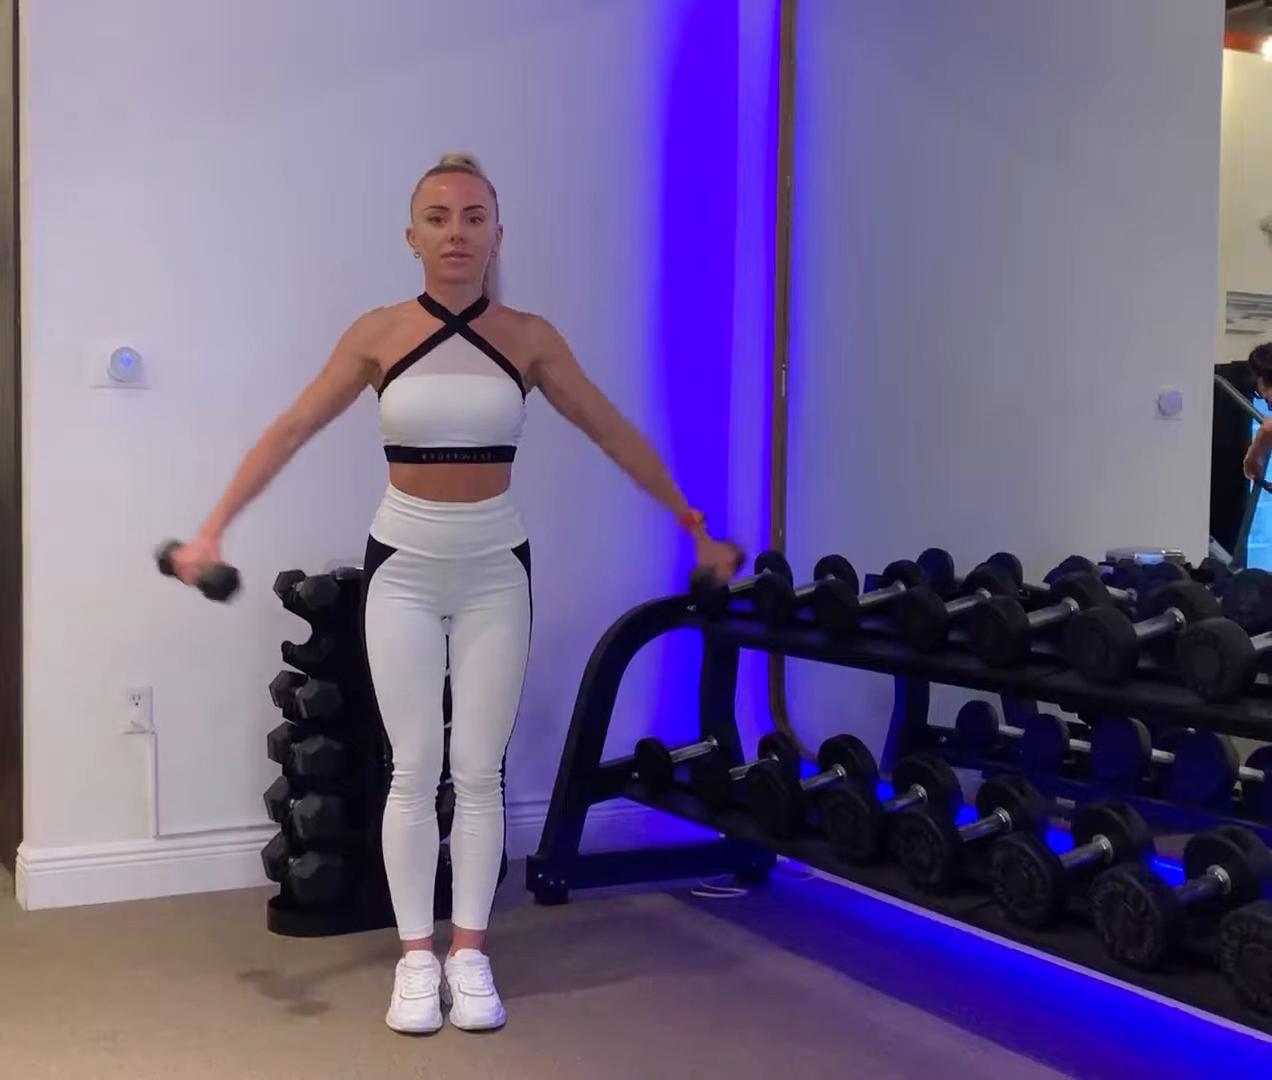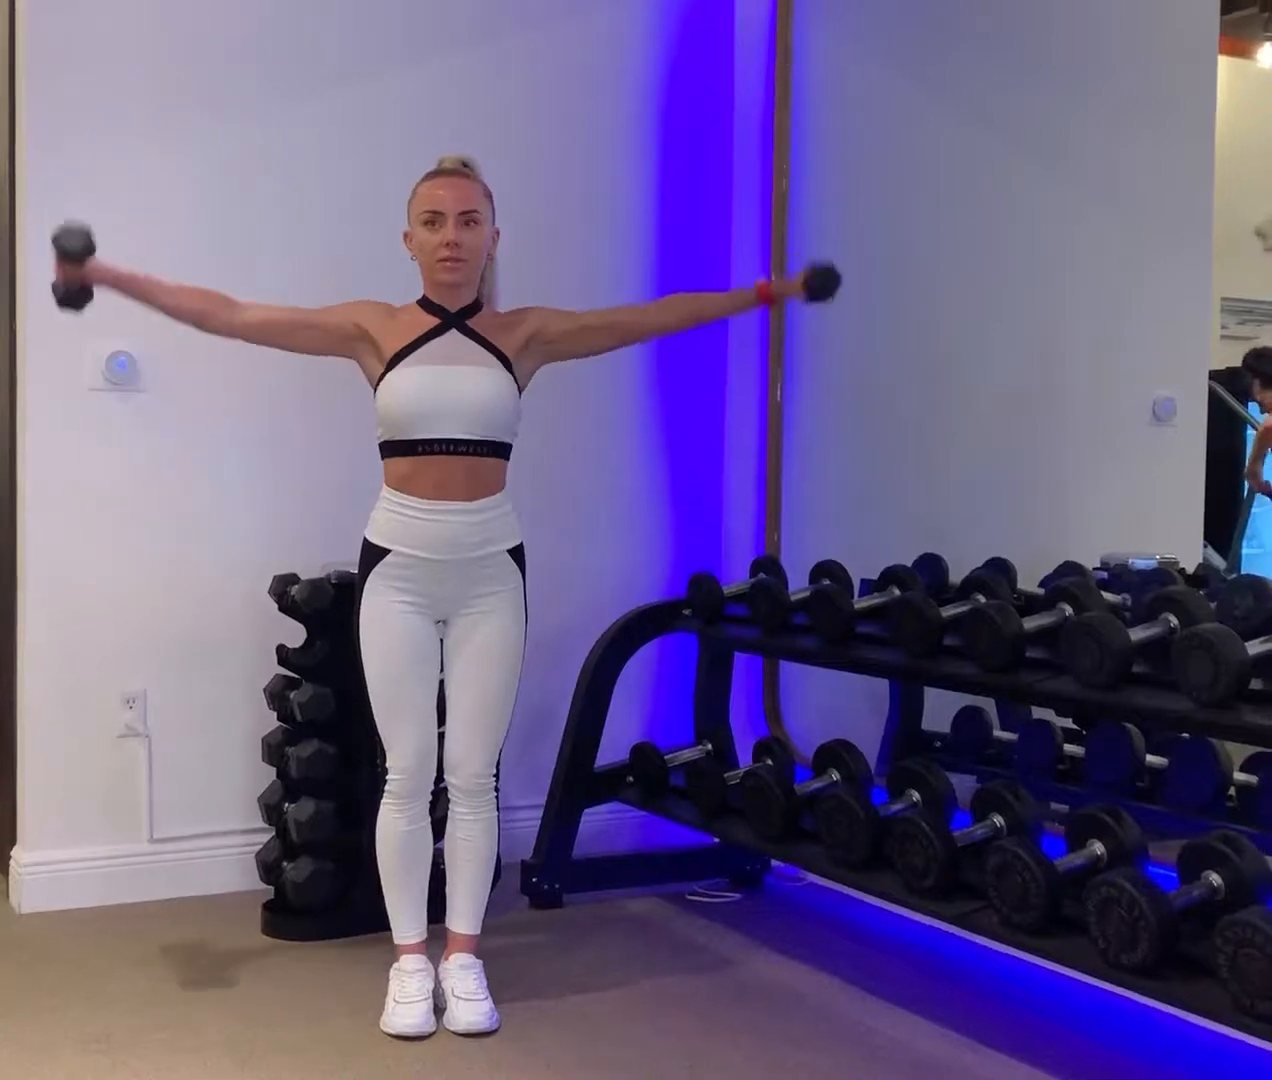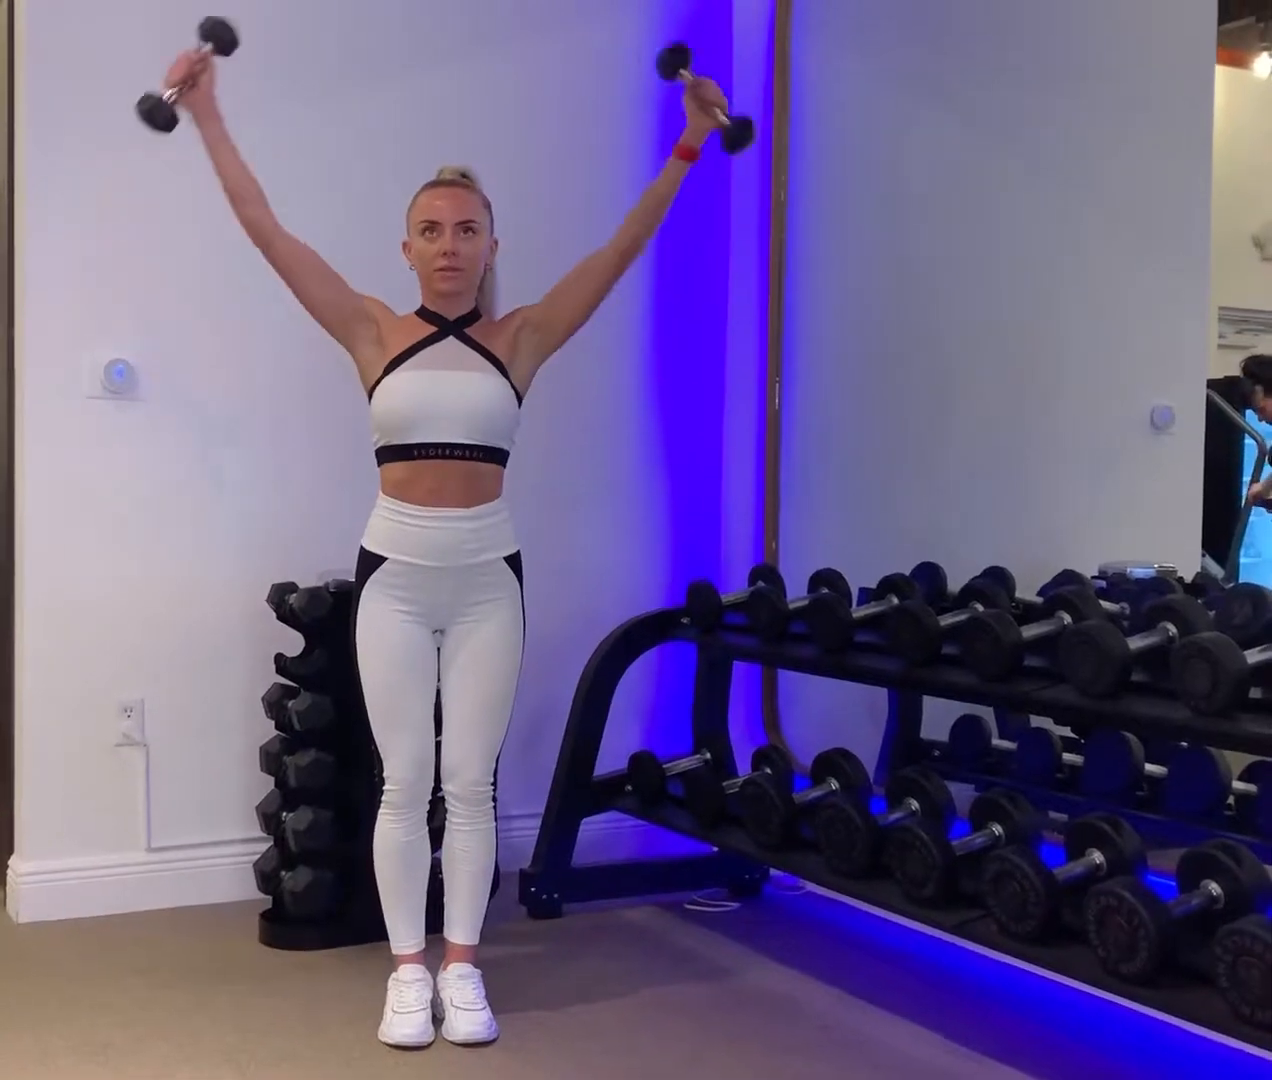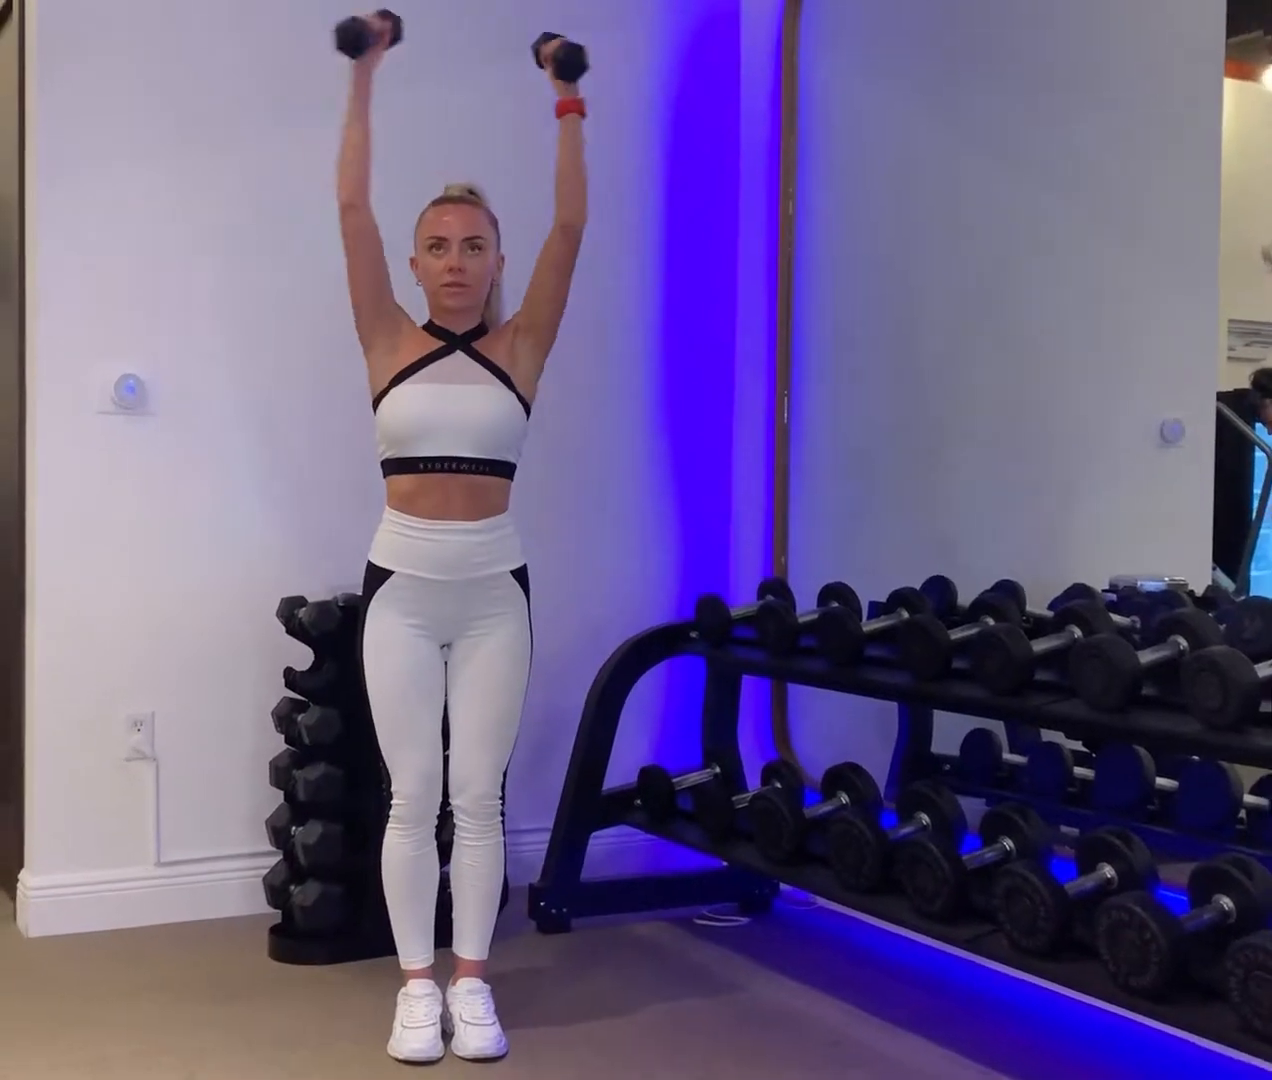
dt=0.4s
person 1, frame 1
left shoulder: (529, 336)
right shoulder: (378, 332)
left elbow: (614, 431)
right elbow: (292, 428)
left wrist: (693, 524)
right wrist: (214, 526)
left hip: (493, 569)
right hip: (403, 566)
left knee: (478, 770)
right knee: (413, 769)
left ankle: (468, 952)
right ankle: (416, 953)
person 1, frame 2
left shoulder: (525, 332)
right shoulder: (374, 327)
left elbow: (652, 319)
right elbow: (235, 318)
left wrist: (769, 294)
right wrist: (111, 278)
left hip: (489, 568)
right hip: (398, 564)
left knee: (472, 773)
right knee: (407, 771)
left ankle: (462, 954)
right ankle: (409, 955)
person 1, frame 3
left shoulder: (519, 339)
right shoulder: (374, 333)
left elbow: (626, 245)
right elbow: (263, 228)
left wrist: (689, 149)
right wrist: (205, 113)
left hip: (486, 580)
right hip: (395, 576)
left knee: (470, 783)
right knee: (405, 781)
left ankle: (462, 965)
right ankle: (408, 966)
person 1, frame 4
left shoulder: (520, 349)
right shoulder: (388, 344)
left elbow: (573, 221)
right elbow: (350, 206)
left wrist: (569, 99)
right wrist: (361, 74)
left hip: (493, 589)
right hip: (401, 586)
left knee: (477, 796)
right knee: (412, 796)
left ankle: (470, 980)
right ankle: (416, 983)
